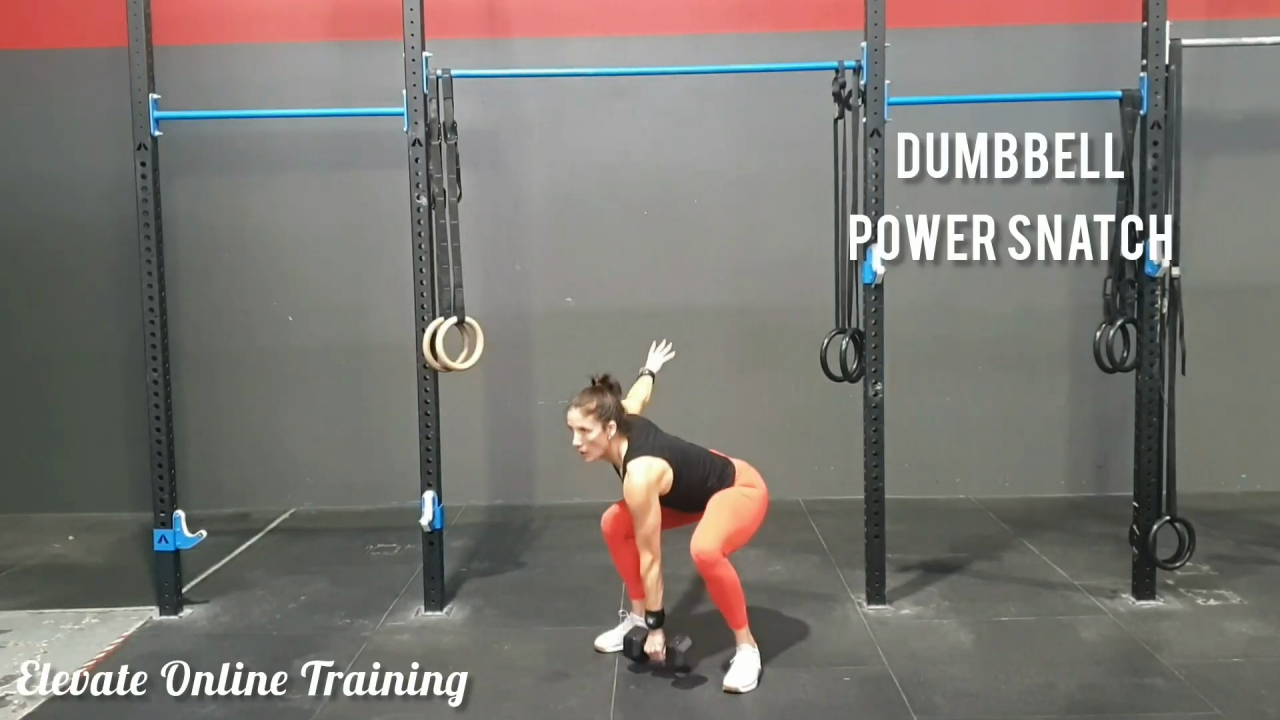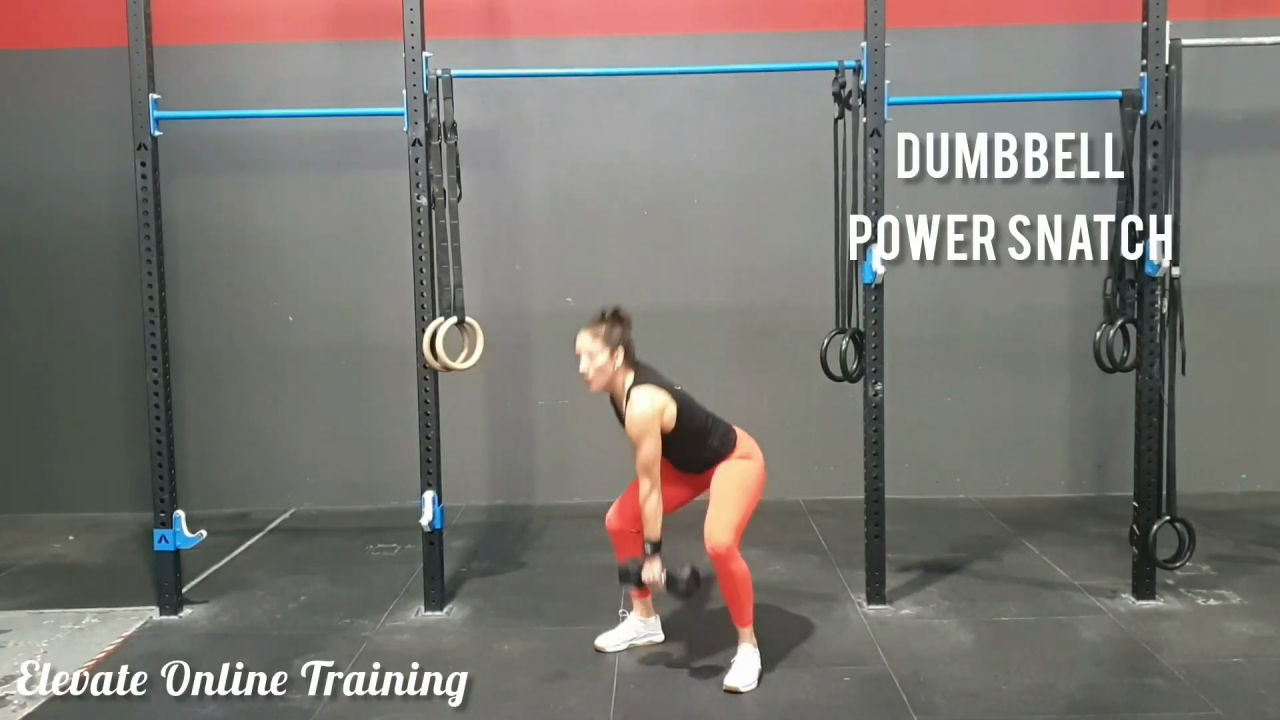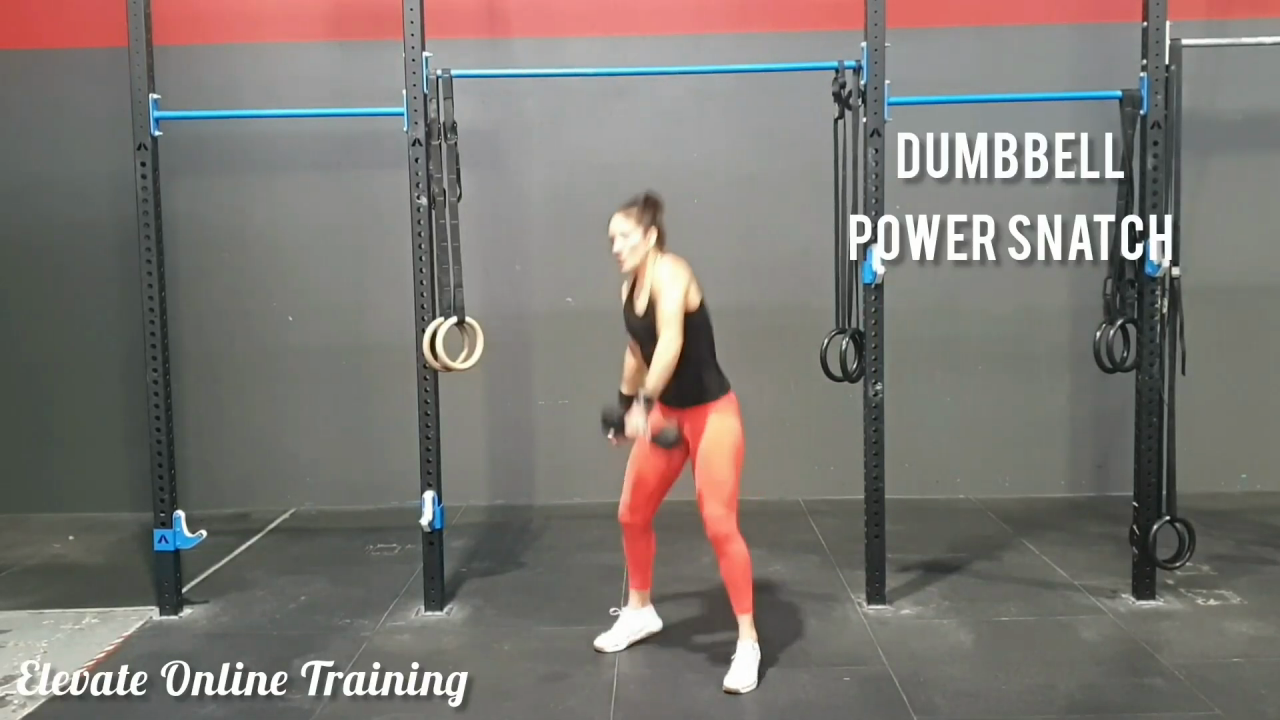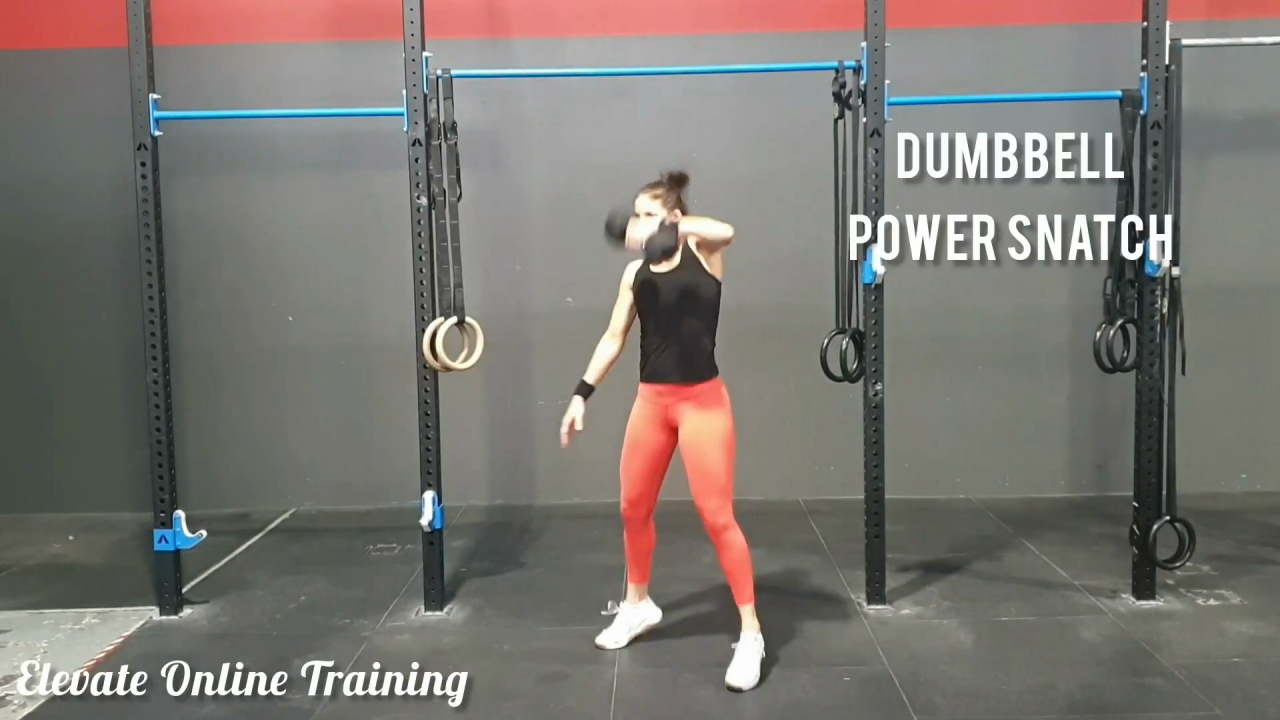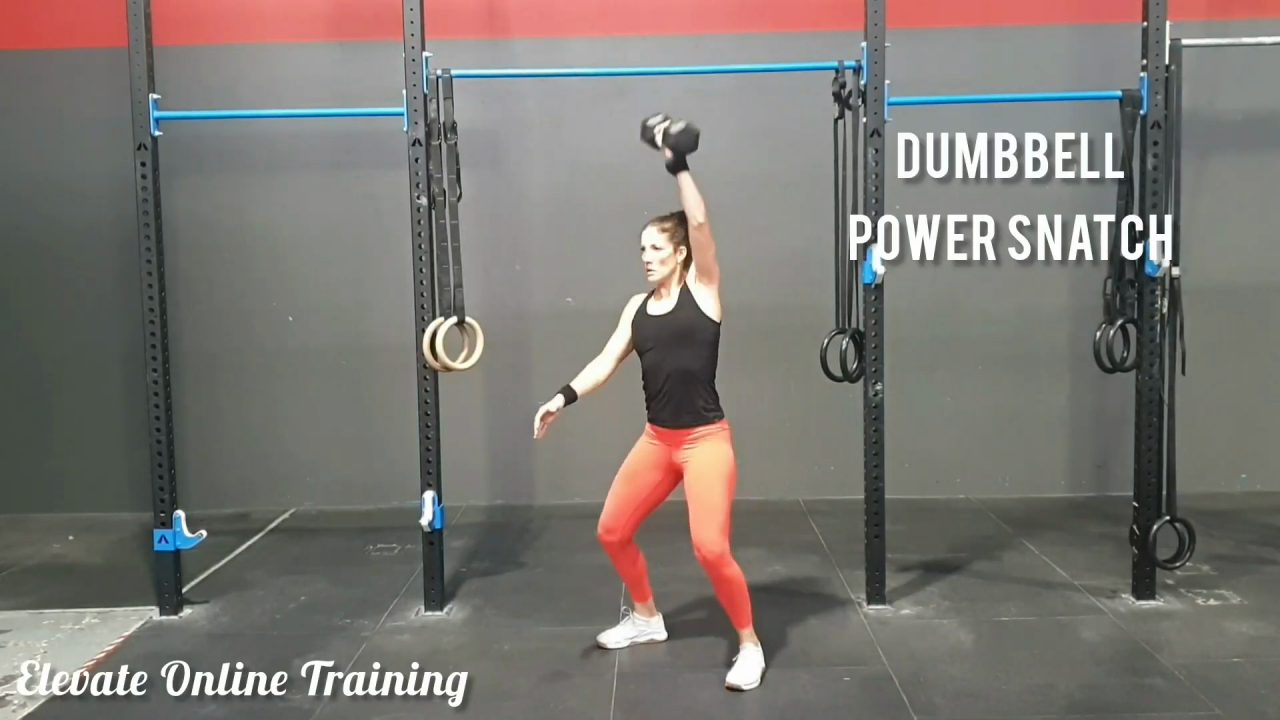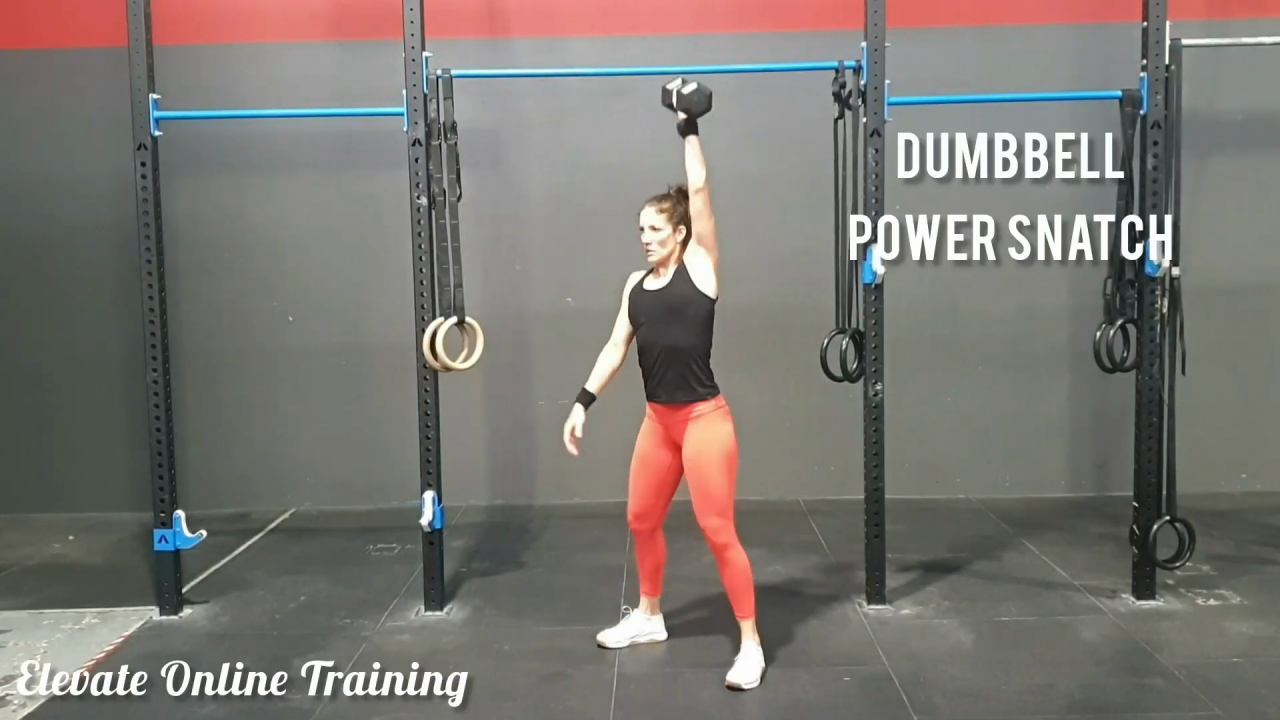
dt=0.2s
person 1, frame 1
left shoulder: (640, 472)
right shoulder: (623, 421)
left elbow: (651, 558)
right elbow: (638, 398)
left wrist: (656, 631)
right wrist: (650, 369)
left hip: (742, 490)
right hip: (702, 487)
left knee: (705, 550)
right knee: (614, 525)
left ankle: (747, 648)
right ankle: (638, 617)
person 1, frame 2
left shoulder: (643, 404)
right shoulder: (624, 383)
left elbow: (650, 487)
left wrist: (653, 556)
left hip: (735, 460)
right hip: (686, 465)
left knee: (719, 543)
right knee: (618, 522)
left ankle: (748, 648)
right ankle: (643, 620)
person 1, frame 3
left shoulder: (670, 272)
right shoulder: (630, 287)
left elbow: (668, 351)
left wrist: (641, 411)
right wrist: (630, 407)
left hip: (712, 414)
right hip: (664, 415)
left knee: (719, 525)
right knee: (631, 515)
left ankle: (748, 643)
right ankle: (639, 612)
person 1, frame 4
left shoulder: (703, 257)
right shoulder: (635, 272)
left elbow: (722, 233)
right elbow: (613, 339)
left wrist: (667, 224)
right wrist: (581, 396)
left hip: (702, 403)
right hip: (653, 402)
left knee: (716, 518)
right knee: (633, 507)
left ankle: (750, 637)
right ankle: (638, 605)
person 1, frame 5
left shoulder: (702, 290)
right shoulder: (638, 306)
left elbow: (699, 223)
right elbow: (607, 360)
left wrist: (677, 165)
right wrist: (563, 398)
left hip: (705, 440)
right hip: (656, 440)
left knee: (711, 550)
right knee: (613, 531)
left ankle: (751, 648)
right ankle: (645, 618)
person 1, frame 6
left shoulder: (698, 265)
right shoulder: (635, 285)
left elbow: (698, 191)
right elbow: (616, 348)
left wrist: (688, 128)
right wrist: (582, 403)
left hip: (703, 419)
right hip: (657, 420)
left knee: (718, 532)
right knee: (642, 523)
left ankle: (751, 644)
right ankle: (648, 617)
